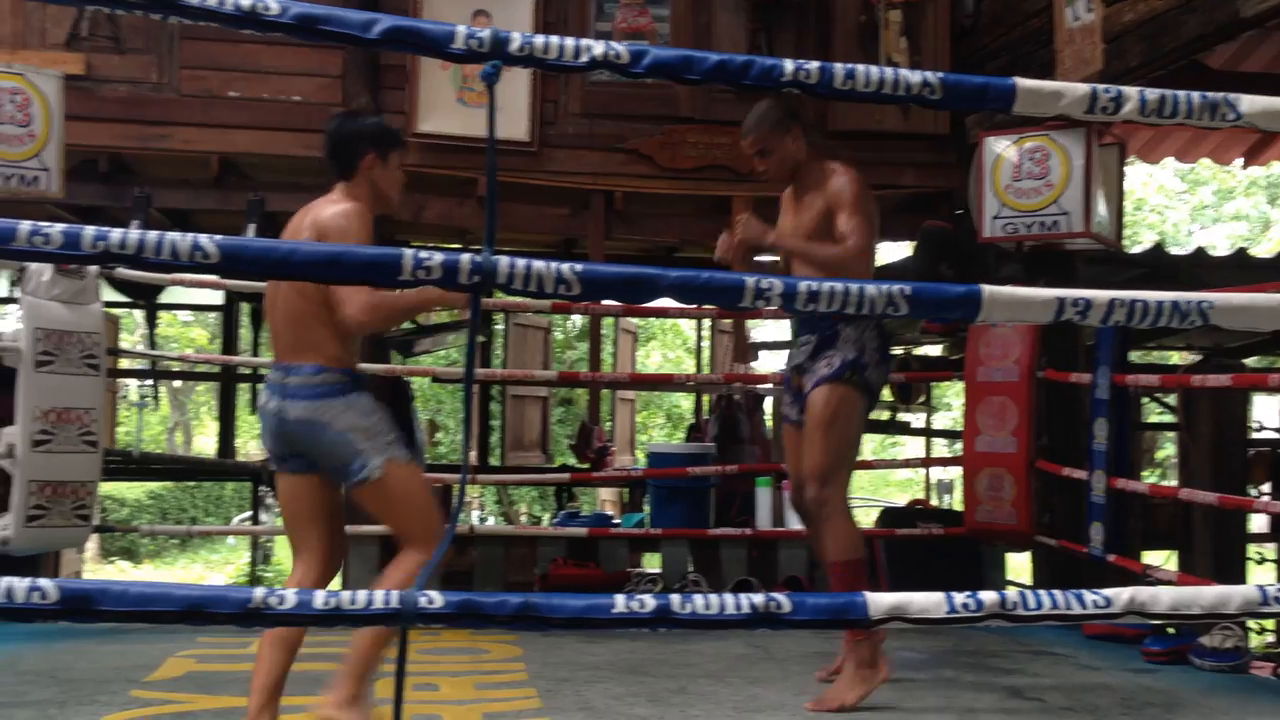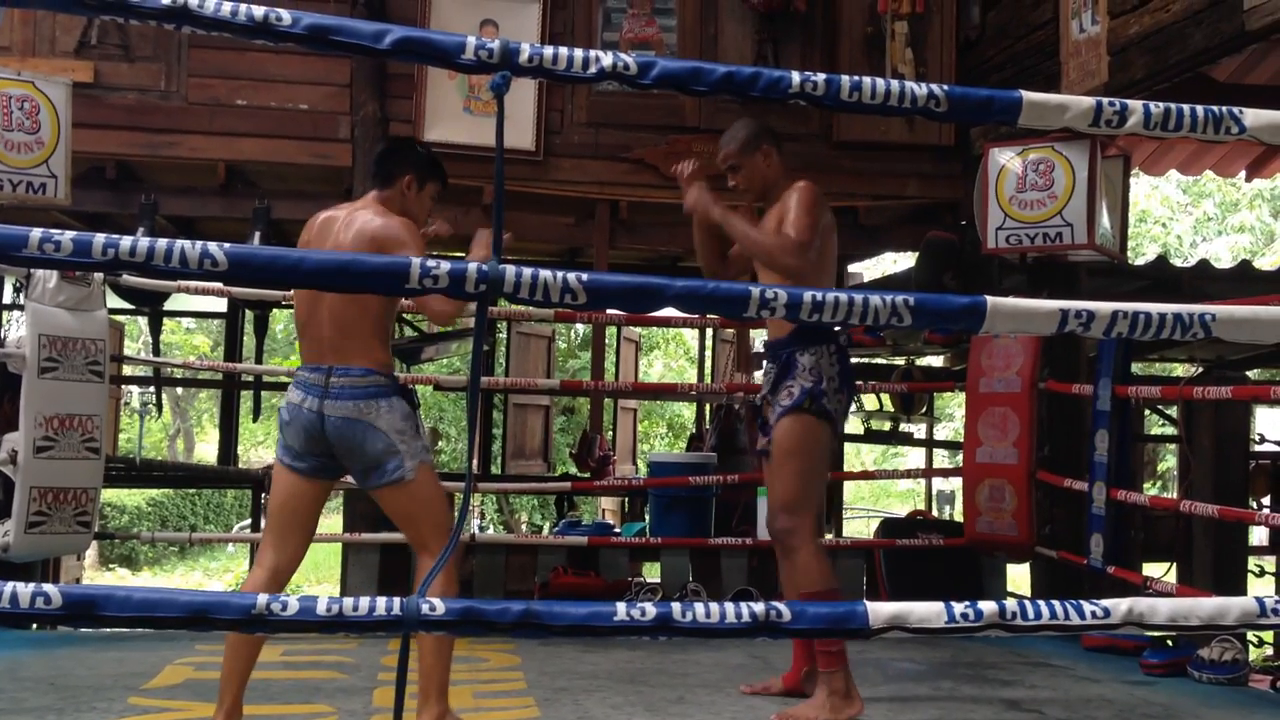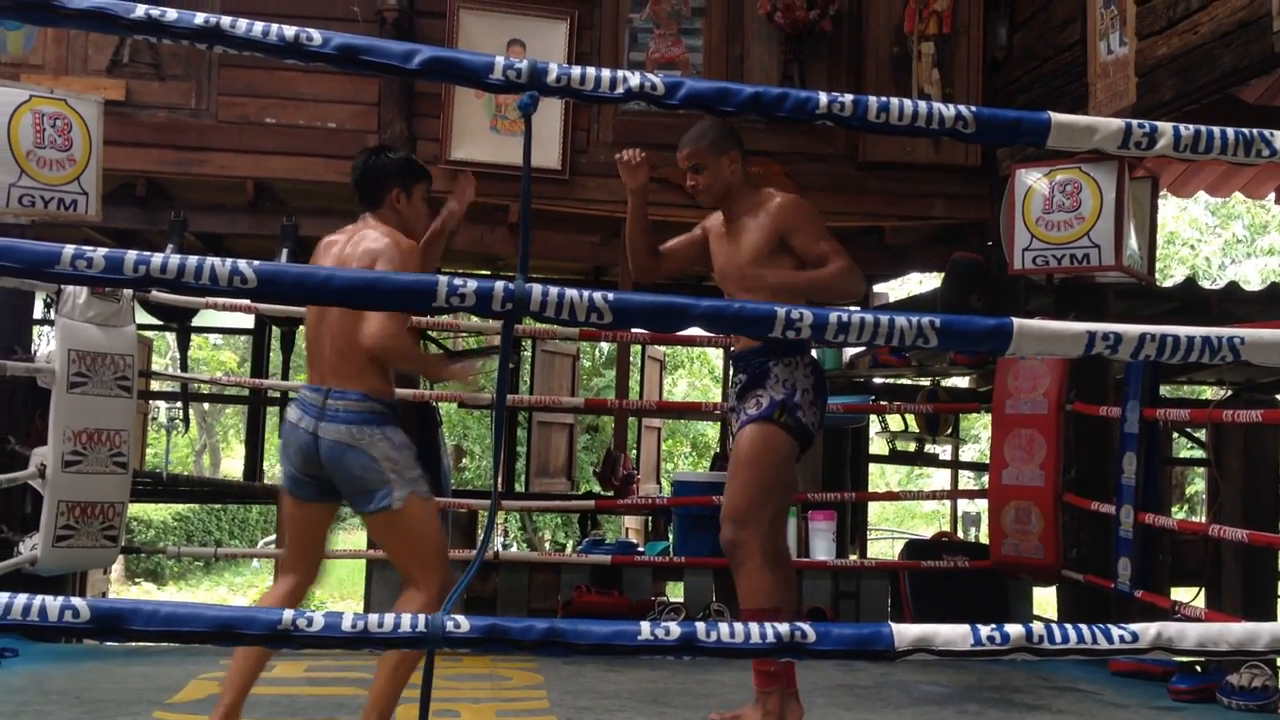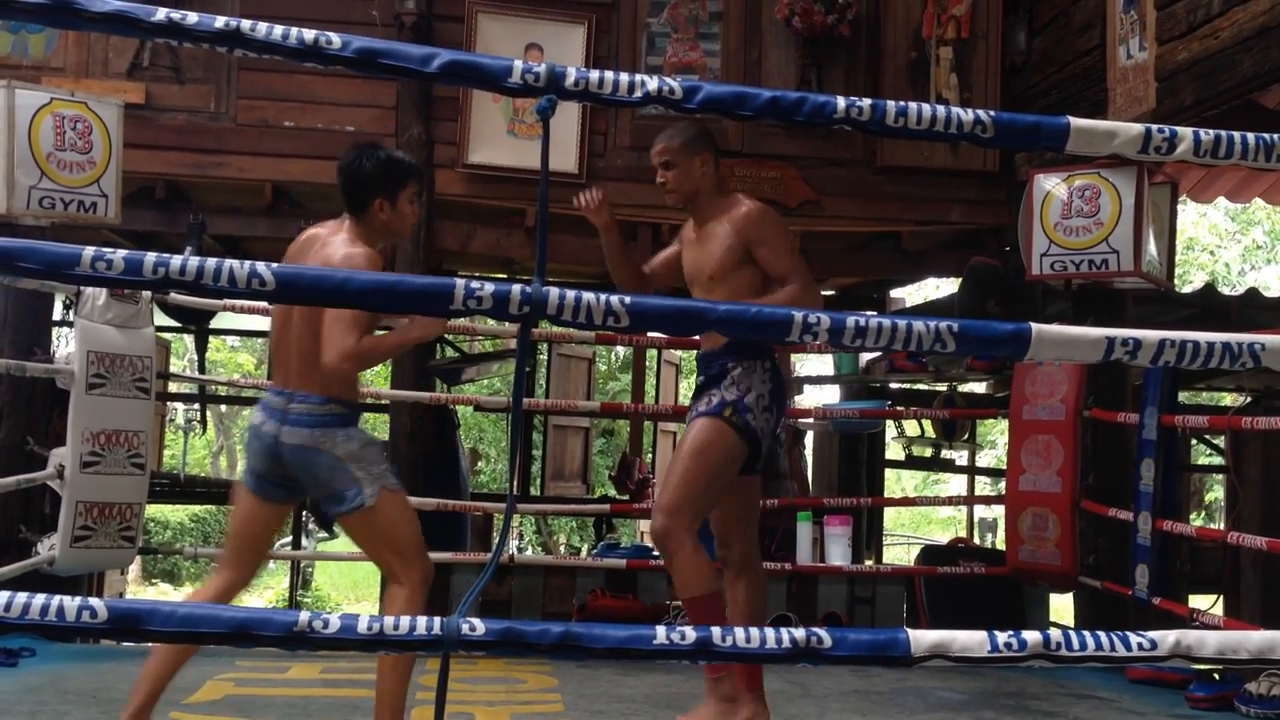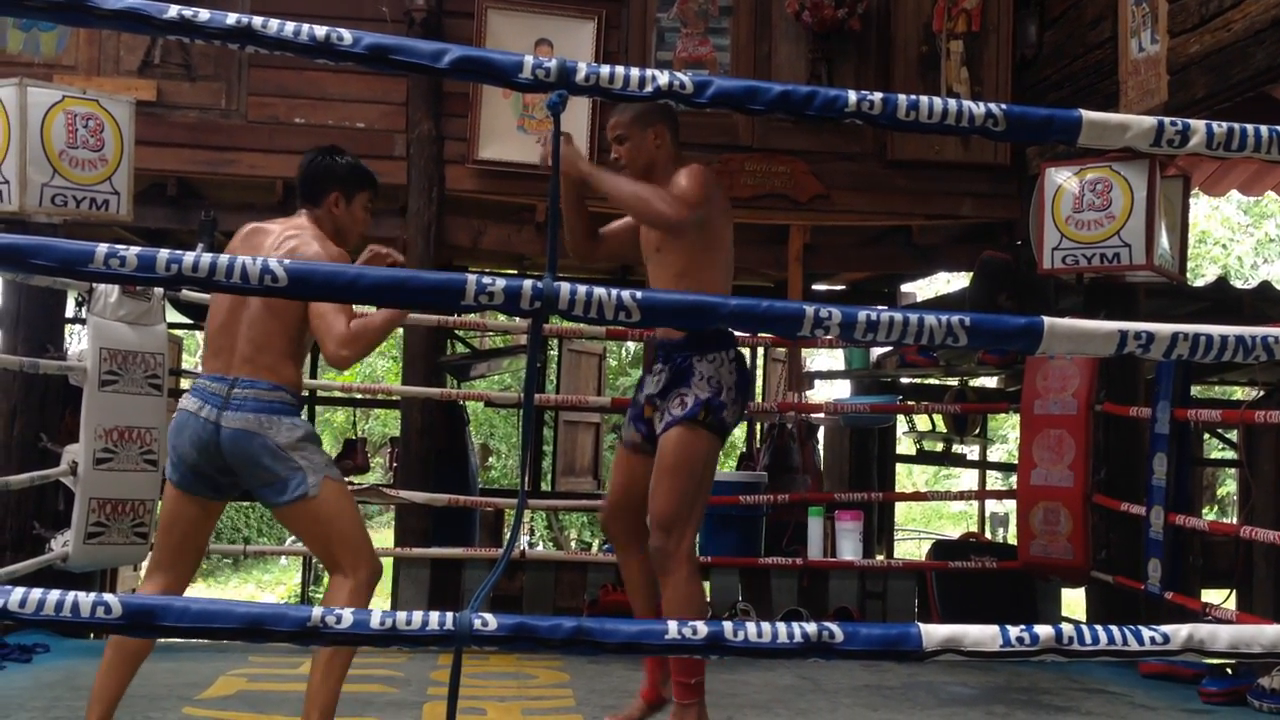
dt=1s
person 1, frame 1
left shoulder: (843, 184)
right shoulder: (790, 196)
left elbow: (859, 264)
right elbow: (786, 275)
left wrist: (774, 239)
right wrist: (742, 256)
left hip: (847, 340)
right hip: (807, 344)
left knee: (822, 492)
right knee: (806, 497)
left ankle: (866, 653)
right ankle: (859, 637)
person 1, frame 2
left shoulder: (804, 197)
right shoulder: (772, 212)
left elbow: (792, 263)
right elbow: (719, 271)
left wrist: (716, 211)
right wrist: (701, 206)
left hip: (810, 364)
right hip: (783, 367)
left knee: (793, 523)
right knee: (784, 526)
right ankle: (805, 667)
person 1, frame 3
left shoulder: (783, 209)
right shoulder: (712, 229)
left elbow: (851, 281)
right elbow: (645, 270)
left wrist: (774, 282)
right wrist: (636, 197)
left hip: (785, 376)
right hip: (745, 380)
left knee: (739, 533)
right knee: (764, 544)
person 1, frame 4
left shoulder: (750, 216)
right shoulder: (692, 234)
left elbow: (807, 295)
right elbow: (636, 288)
left wrist: (724, 310)
right wrist: (608, 230)
left hip: (744, 379)
right hip: (716, 382)
left knee: (670, 524)
right knee: (735, 553)
person 1, frame 5
left shoulder: (695, 182)
right shoulder: (648, 215)
left elbow: (673, 217)
right elbow: (585, 248)
left wrist: (592, 170)
right wrist: (570, 177)
left hip: (704, 369)
right hip: (665, 372)
left knee: (668, 544)
right knee: (620, 522)
person 2, frame 1
left shoulder: (307, 217)
right shoulder: (347, 214)
right elbow: (358, 312)
left wrist: (406, 299)
right wrist: (433, 296)
left hip: (283, 397)
right hip: (329, 399)
left knee: (313, 566)
right knee: (424, 538)
person 2, frame 2
left shoulder: (317, 223)
right shoulder: (394, 228)
right elbow: (444, 309)
right wrist: (482, 250)
left hip: (305, 399)
right hip: (369, 402)
left knee: (272, 564)
right knee: (438, 552)
person 2, frame 3
left shoulder: (330, 245)
right shoulder: (395, 245)
right elbow: (378, 336)
left wrist: (449, 221)
right wrist: (436, 365)
left hip: (306, 418)
right hip: (361, 429)
left knee: (292, 581)
right knee: (429, 583)
person 2, frame 4
left shoulder: (312, 239)
right shoulder: (358, 260)
right elbow: (337, 360)
right wrist: (416, 331)
left hip: (272, 419)
right hip: (325, 432)
left knee: (227, 577)
right knee: (411, 573)
person 2, frame 5
left shoulder: (248, 235)
right shoulder: (324, 252)
right elbow: (339, 347)
left wrist: (361, 269)
right wrist: (404, 302)
left hip: (200, 410)
right hip: (267, 420)
left knee: (164, 580)
right knee: (356, 570)
